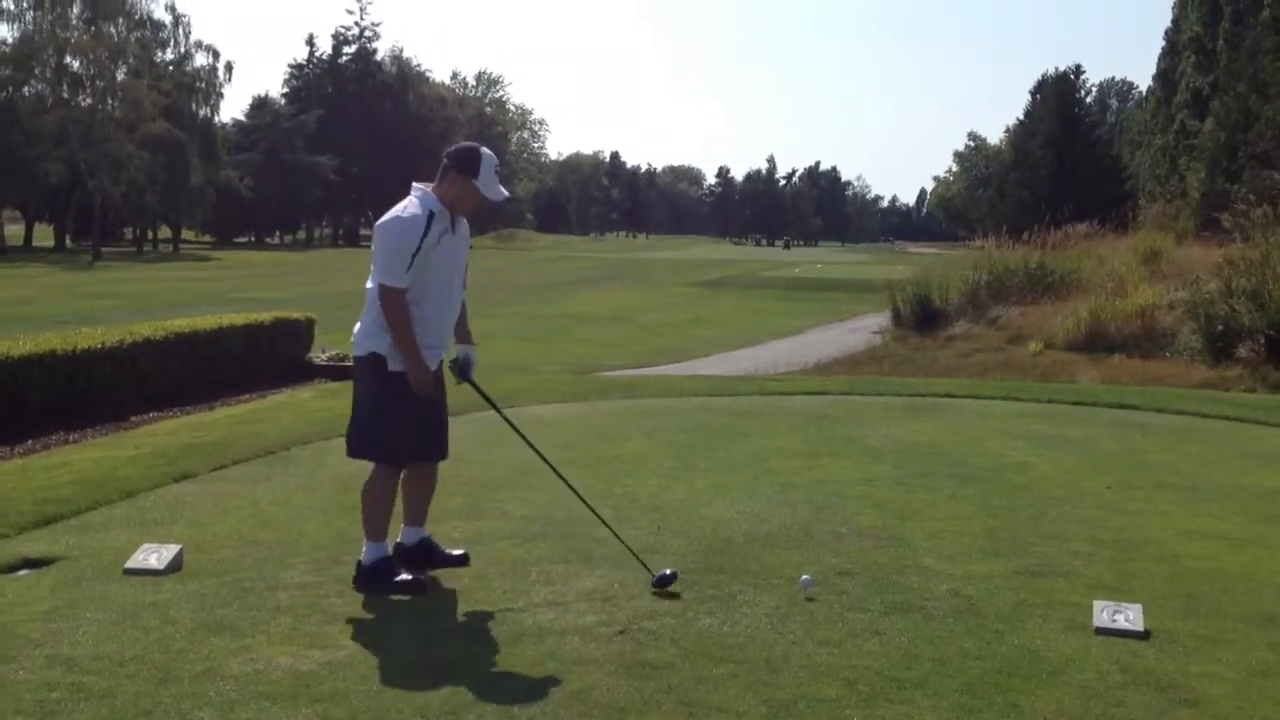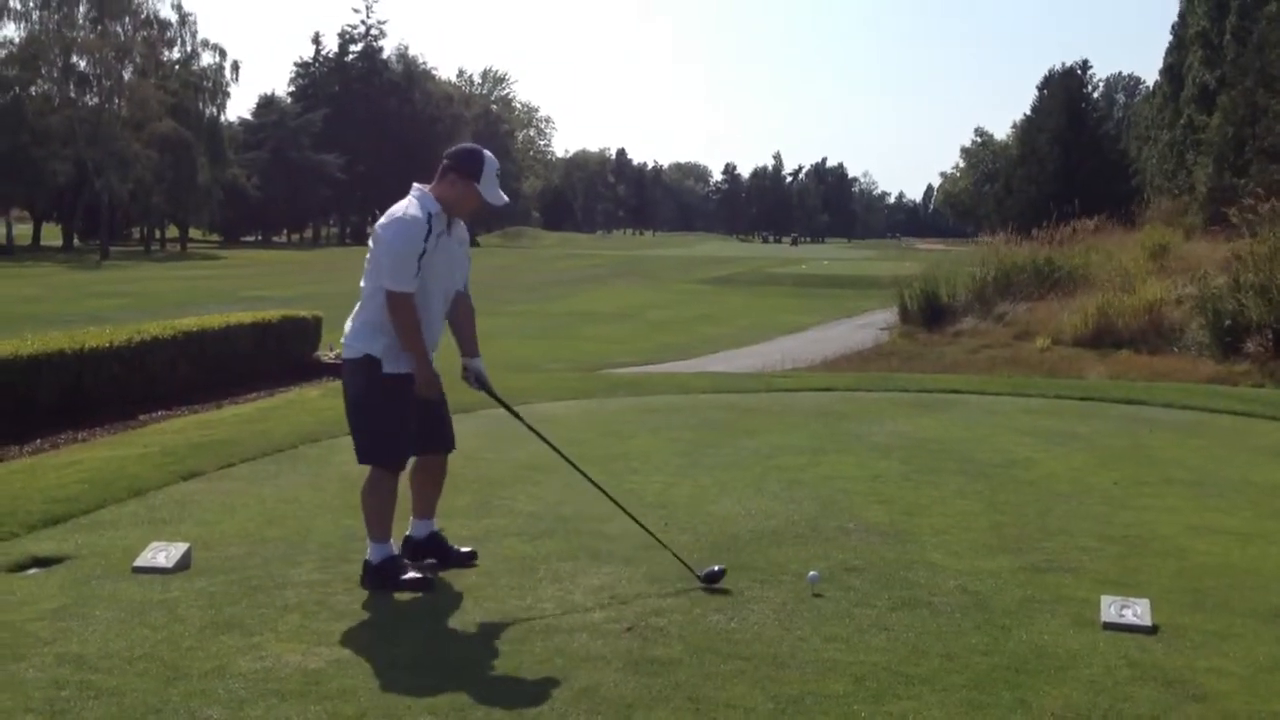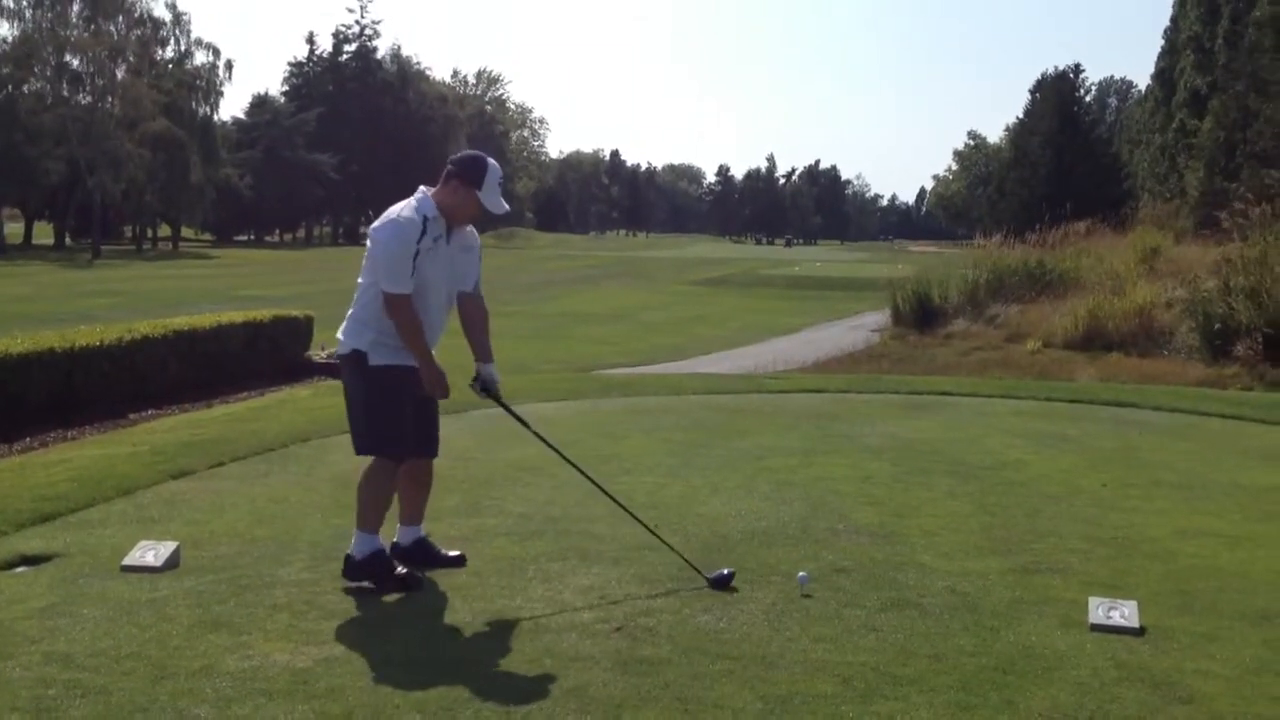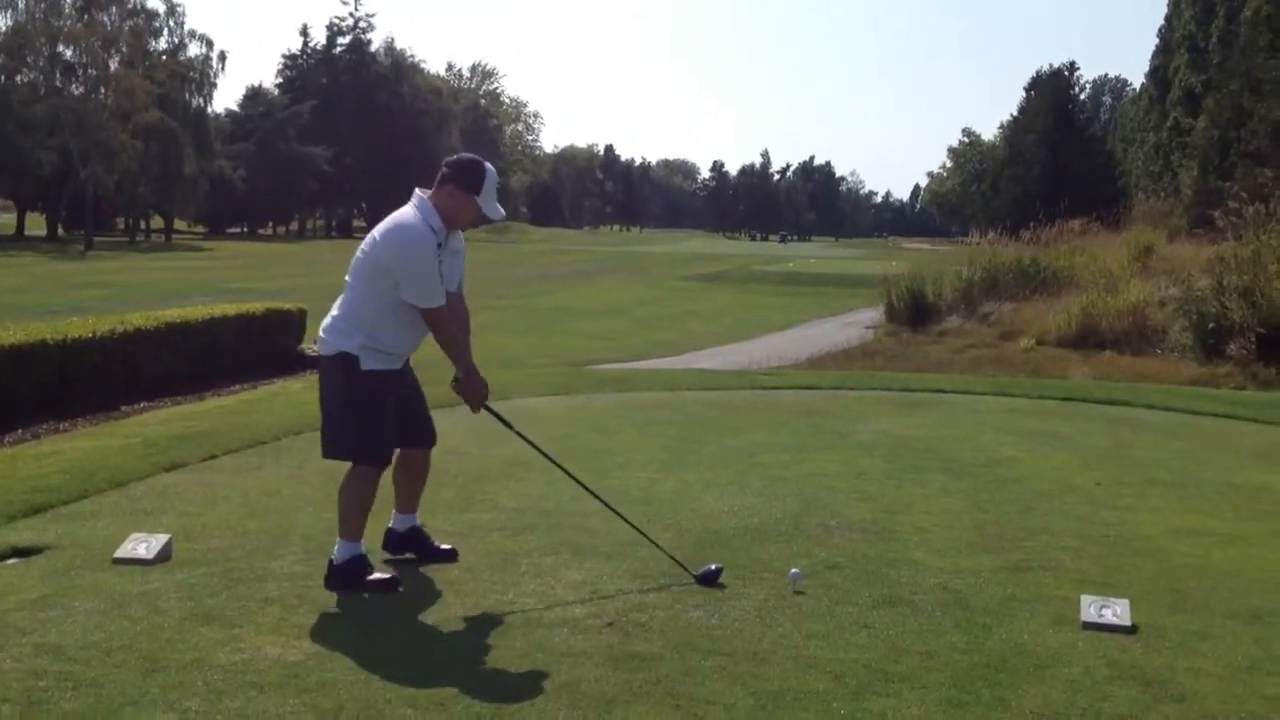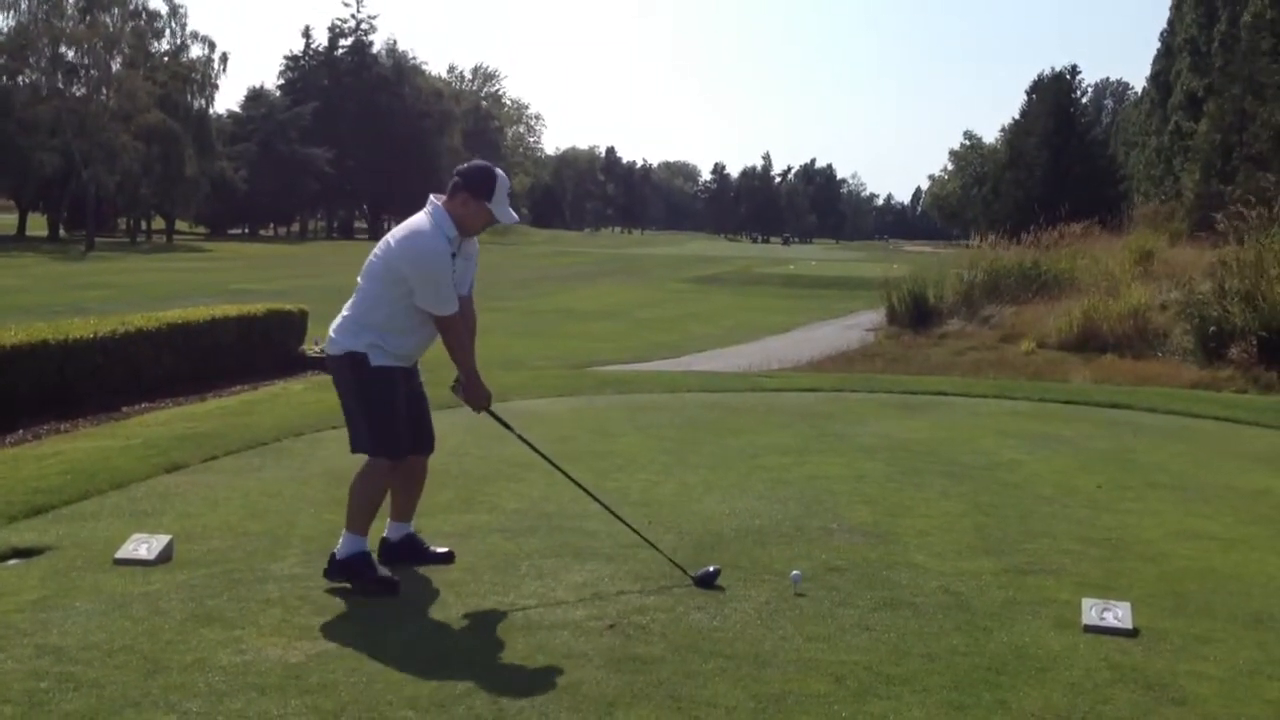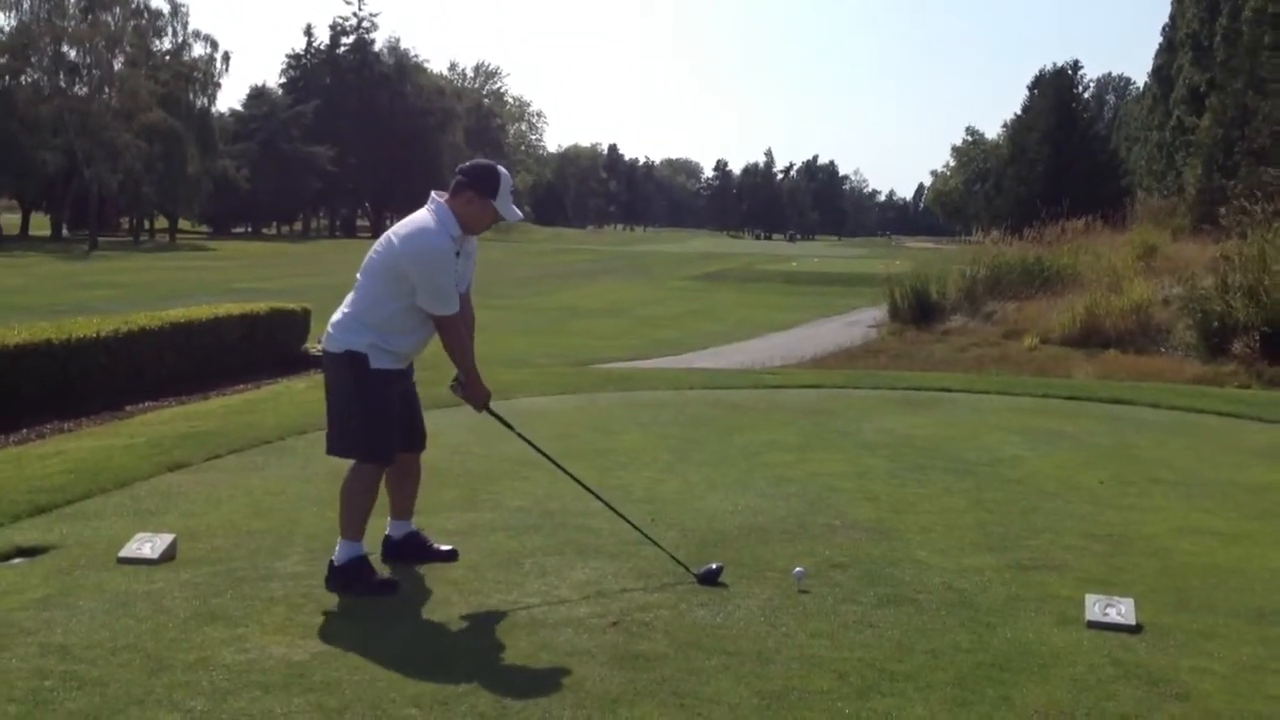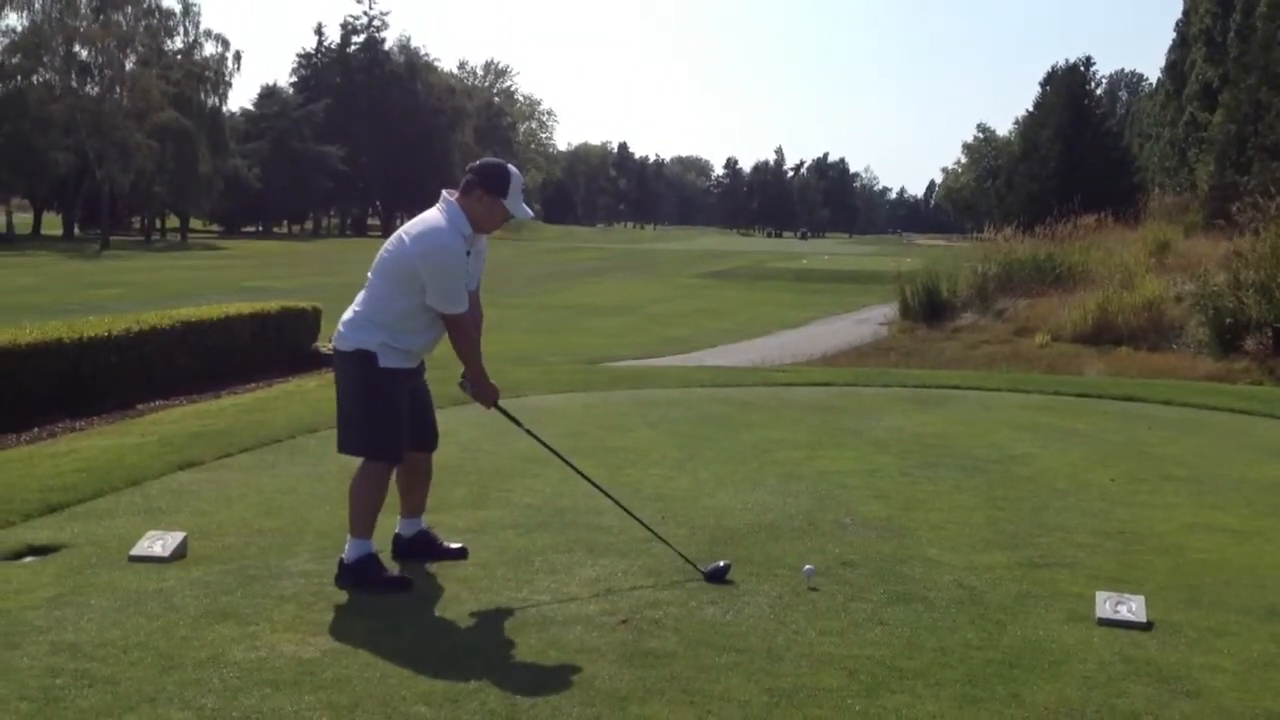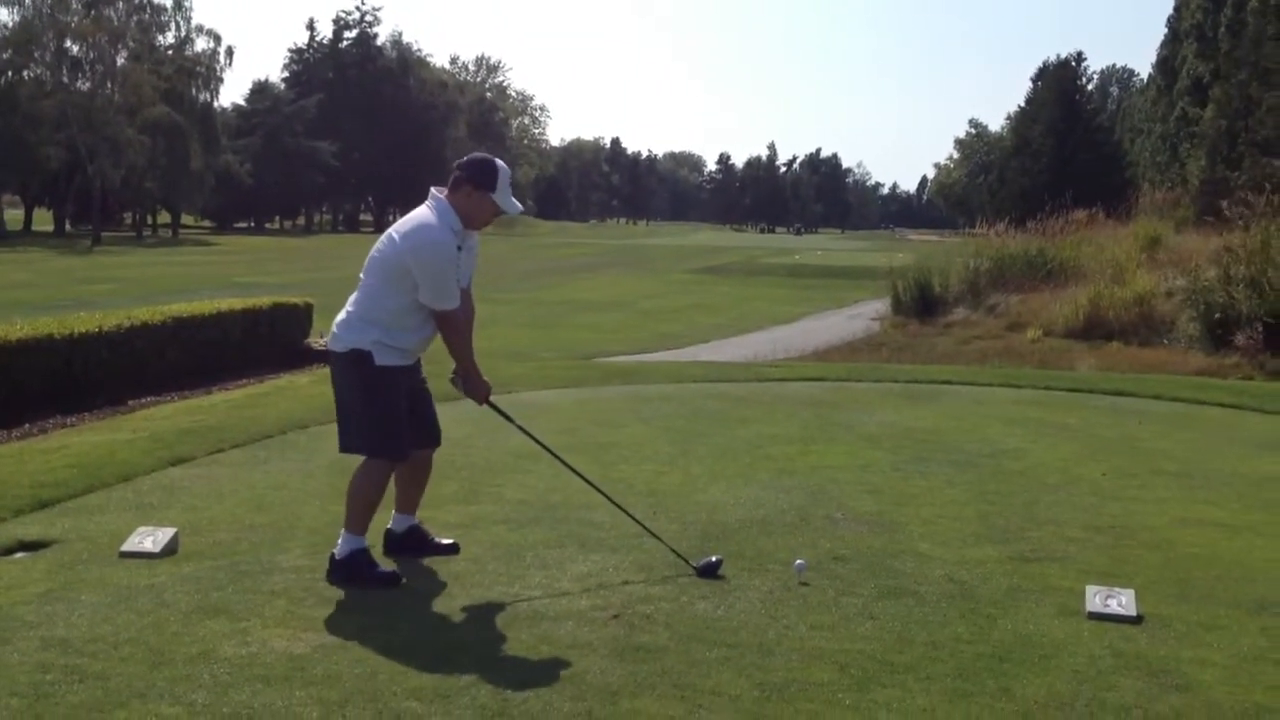
dt=0.4s
person 1, frame 1
left shoulder: (458, 225)
right shoulder: (406, 223)
right elbow: (391, 298)
left wrist: (463, 344)
right wrist: (413, 363)
left hip: (427, 361)
right hip: (389, 361)
left knee: (426, 457)
right knee: (390, 461)
left ankle: (414, 542)
right ankle: (373, 561)
person 1, frame 2
left shoulder: (455, 230)
right shoulder: (406, 224)
left elbow: (457, 299)
right elbow: (399, 303)
left wrist: (471, 358)
right wrist: (423, 369)
left hip: (414, 362)
right hip: (378, 360)
left knee: (435, 450)
right knee: (387, 463)
left ankle: (422, 536)
right ankle: (380, 560)
person 1, frame 3
left shoulder: (465, 237)
right shoulder: (401, 226)
left elbow: (471, 302)
right elbow: (398, 305)
left wrist: (485, 364)
right wrist: (431, 366)
left hip: (412, 358)
right hip: (373, 353)
left knee: (421, 454)
right knee: (389, 455)
left ankle: (410, 541)
right ankle: (365, 553)
person 1, frame 4
left shoulder: (449, 234)
right shoulder: (412, 236)
left elbow: (455, 305)
right elbow: (436, 317)
left wrist: (466, 372)
right wrist: (469, 374)
left hip: (388, 355)
right hip: (354, 354)
left knee: (419, 442)
right knee: (369, 459)
left ankle: (404, 530)
right ankle: (346, 561)
person 1, frame 5
left shoulder: (461, 238)
right shoulder: (426, 244)
left elbow: (464, 311)
right elbow: (448, 324)
left wrist: (468, 377)
right wrist: (473, 382)
left hip: (396, 356)
right hip: (361, 353)
left knee: (417, 449)
right knee: (385, 454)
left ankle: (398, 538)
right ankle: (349, 555)
person 1, frame 6
left shoulder: (459, 235)
right shoulder: (431, 242)
left elbow: (464, 309)
right elbow: (448, 323)
left wrist: (469, 375)
right wrist: (472, 381)
left hip: (390, 354)
right hip: (359, 353)
left knee: (408, 448)
right knee: (373, 458)
left ankle: (401, 535)
right ankle: (346, 561)
person 1, frame 7
left shoulder: (469, 233)
right shoulder: (440, 241)
left elbow: (471, 307)
right elbow: (456, 322)
left wrist: (474, 373)
right wrist: (480, 379)
left hip: (402, 354)
right hip: (368, 352)
left knee: (419, 448)
right knee: (382, 455)
left ankle: (411, 534)
right ankle: (356, 559)
person 1, frame 8
left shoulder: (459, 230)
right shoulder: (431, 237)
left elbow: (463, 303)
right elbow: (448, 318)
left wrist: (465, 370)
right wrist: (473, 376)
left hip: (398, 353)
right hip: (365, 352)
left knee: (422, 444)
right knee: (384, 453)
left ankle: (403, 530)
right ankle: (348, 554)
